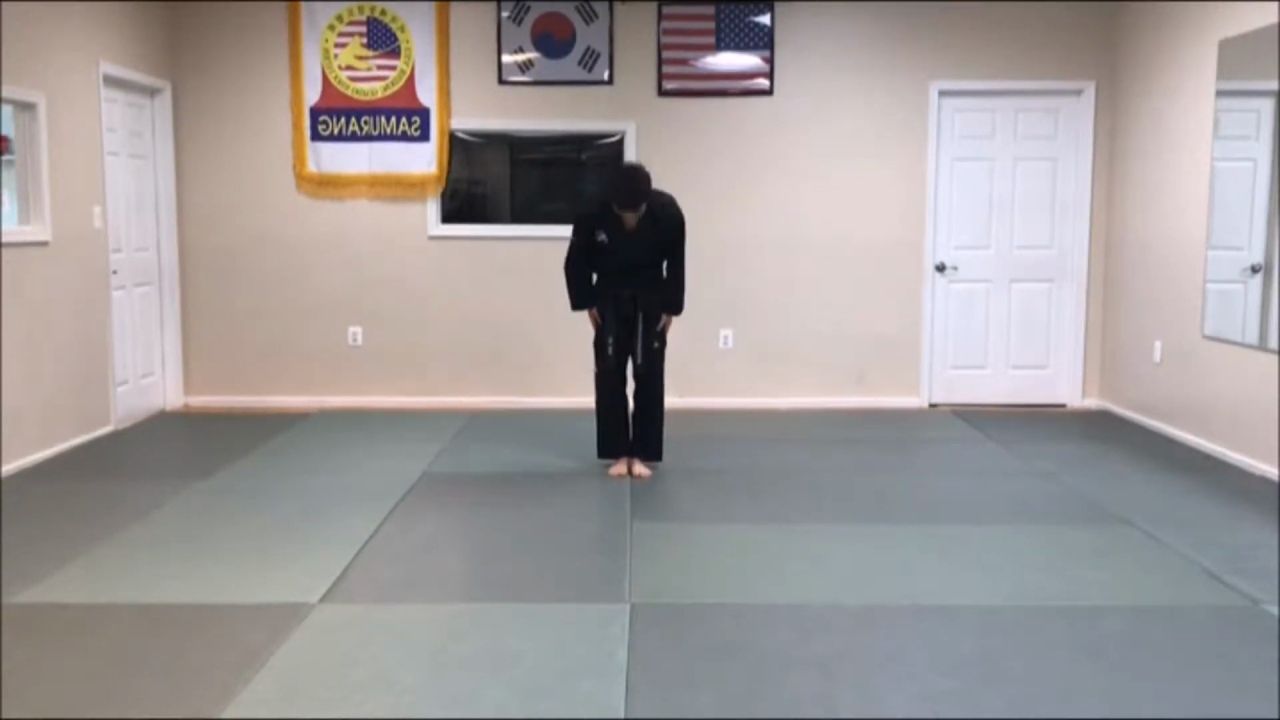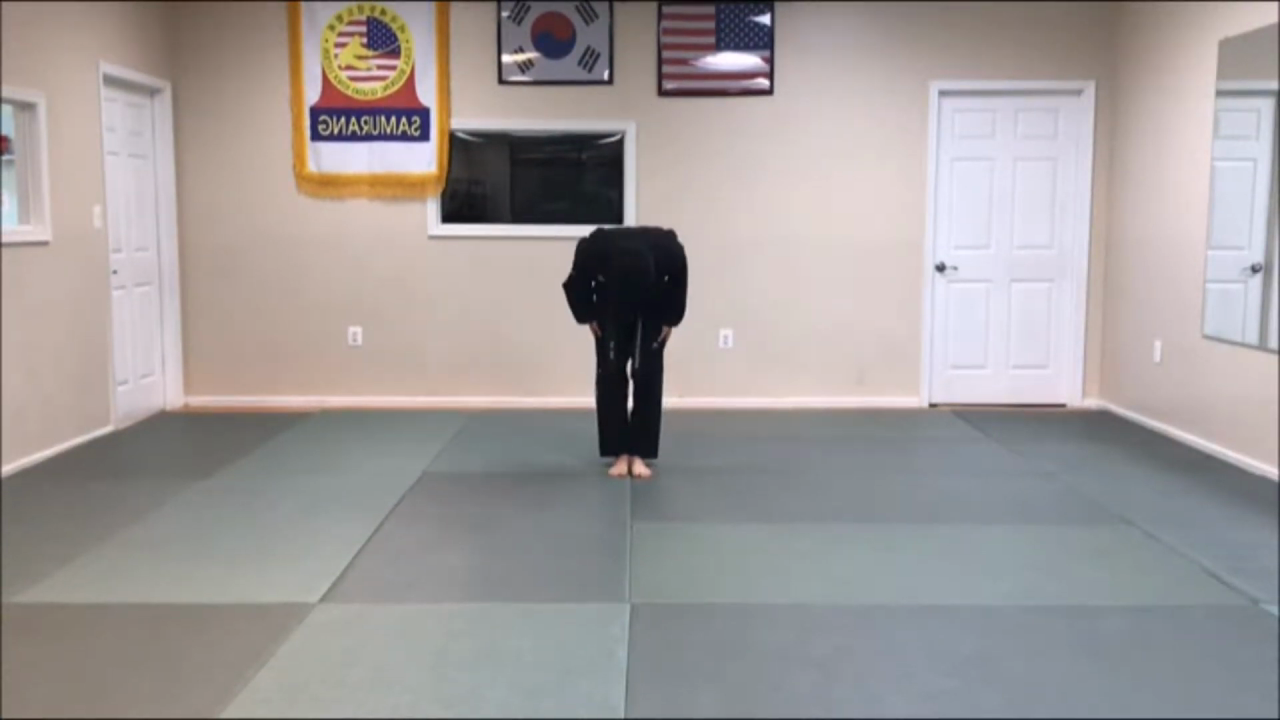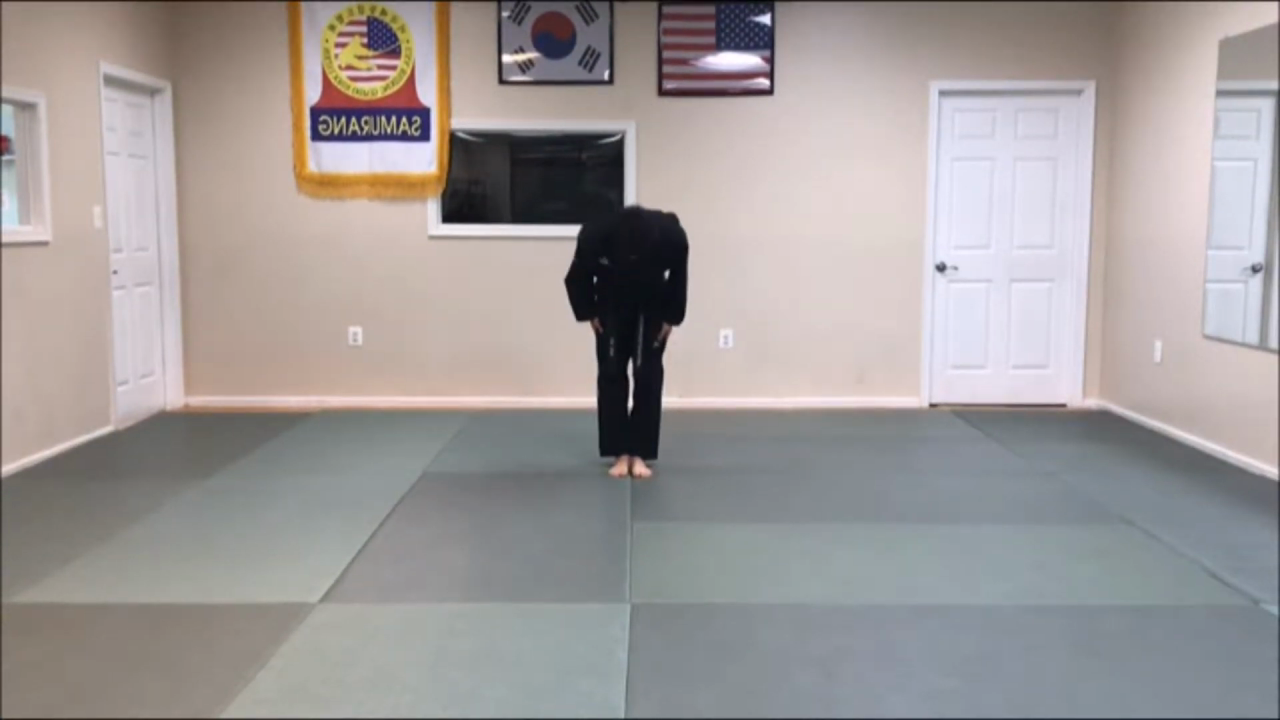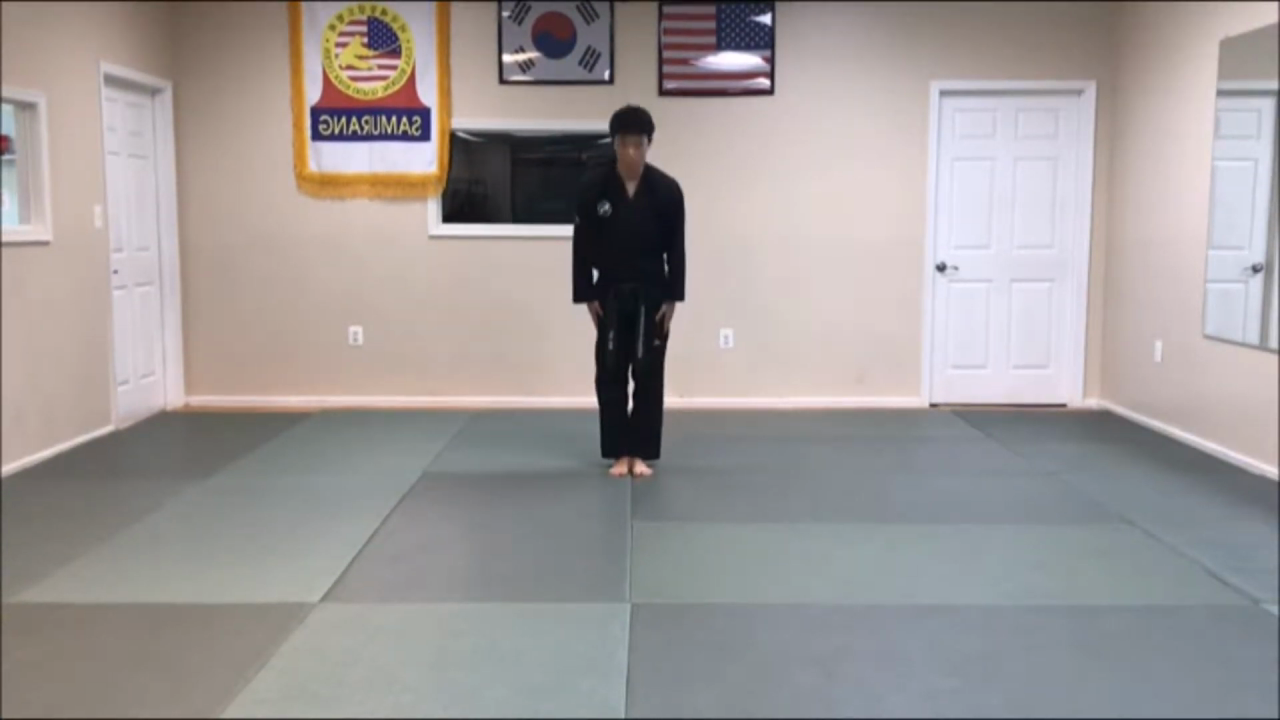
dt=0.5s
person 1, frame 1
left shoulder: (668, 212)
right shoulder: (592, 213)
left elbow: (676, 264)
right elbow: (576, 263)
left wrist: (670, 308)
right wrist: (588, 303)
left hip: (650, 301)
right hip: (609, 300)
left knee: (648, 373)
right knee: (609, 373)
left ankle: (642, 453)
right ankle: (618, 453)
person 1, frame 2
left shoulder: (669, 252)
right shoulder: (592, 251)
left elbow: (677, 284)
right elbow: (575, 285)
left wrist: (670, 319)
right wrist: (588, 316)
left hip: (652, 311)
right hip: (610, 310)
left knee: (647, 374)
right knee: (610, 373)
left ankle: (640, 453)
right ankle: (620, 452)
person 1, frame 3
left shoulder: (671, 235)
right shoulder: (595, 235)
left elbow: (679, 278)
right elbow: (577, 279)
left wrist: (671, 317)
right wrist: (589, 314)
left hip: (652, 309)
right hip: (611, 307)
left knee: (647, 374)
right knee: (611, 374)
left ankle: (640, 453)
right ankle: (620, 452)
person 1, frame 4
left shoulder: (667, 189)
right shoulder: (594, 188)
left elbow: (675, 247)
right elbow: (582, 246)
left wrist: (672, 296)
right wrist: (587, 295)
left hip: (651, 295)
right hip: (610, 295)
left knee: (648, 373)
right knee: (610, 374)
left ankle: (641, 453)
right ankle: (619, 452)
